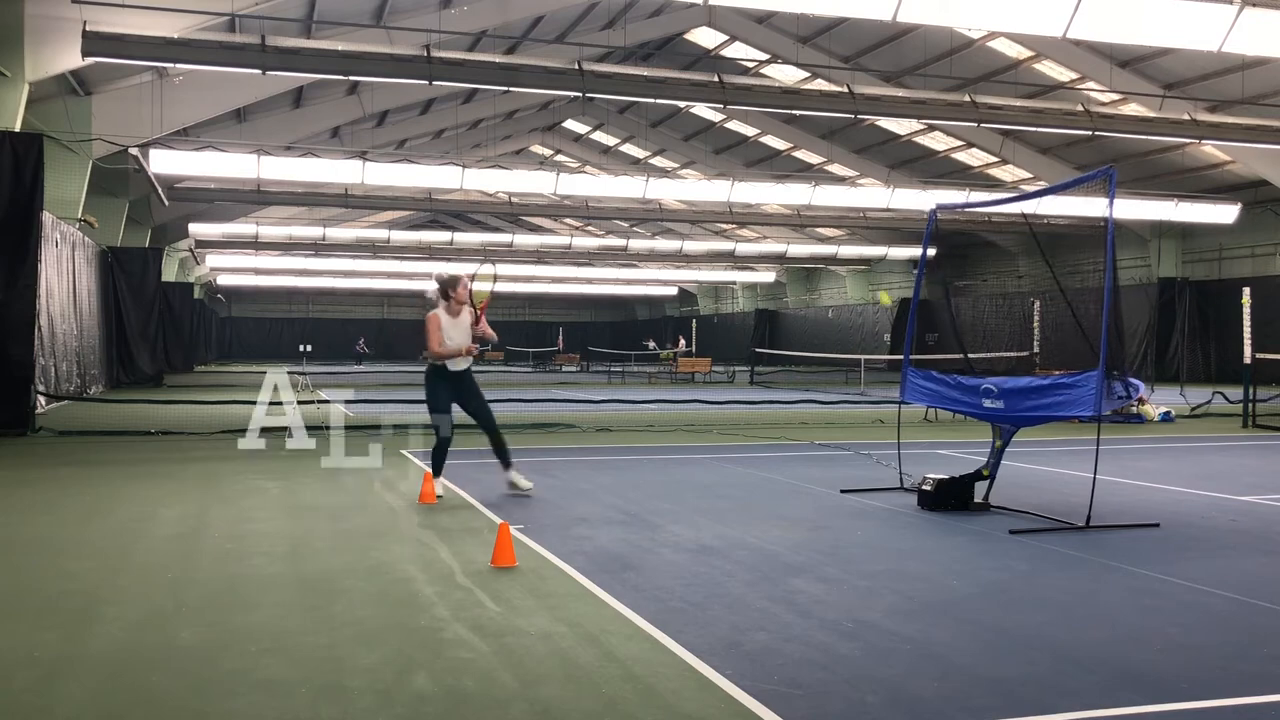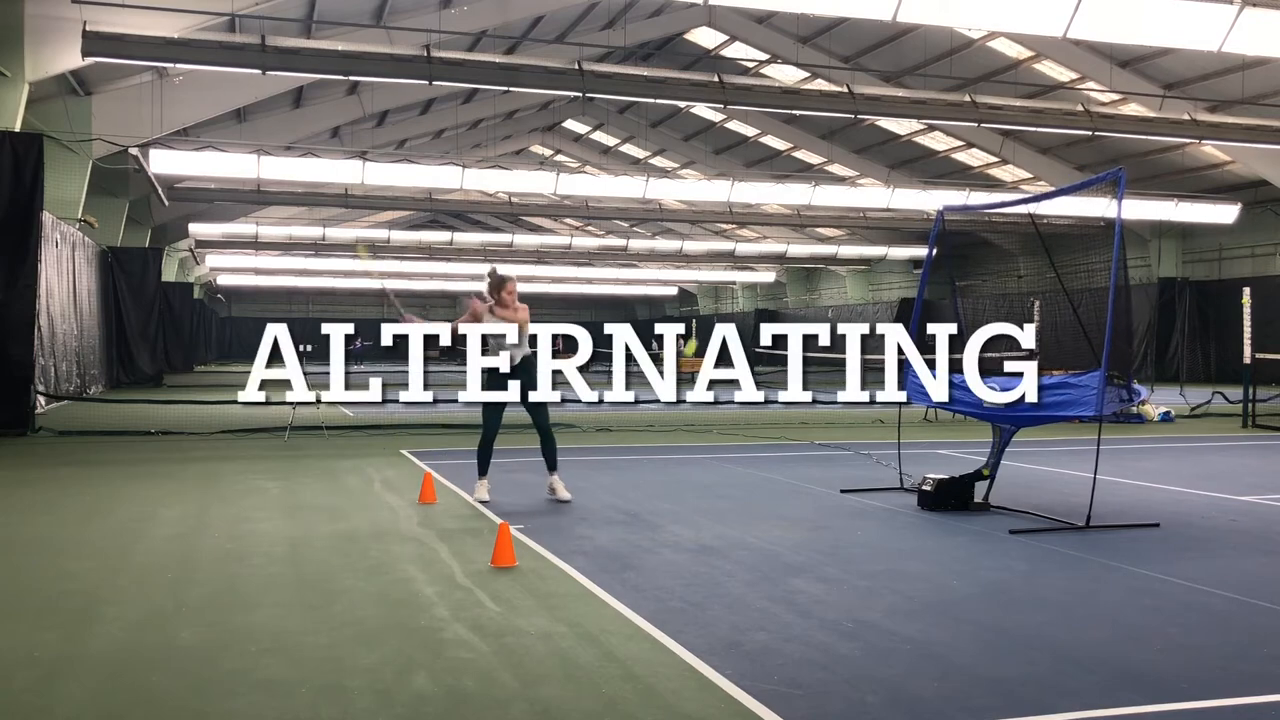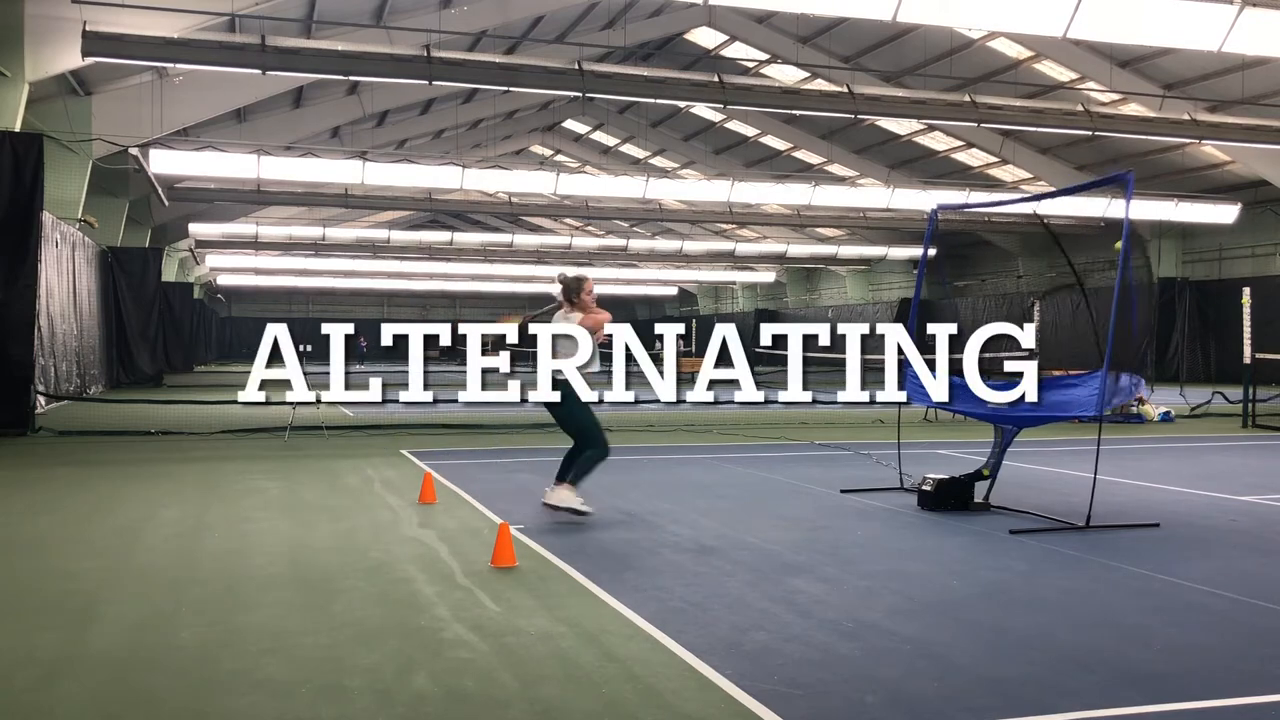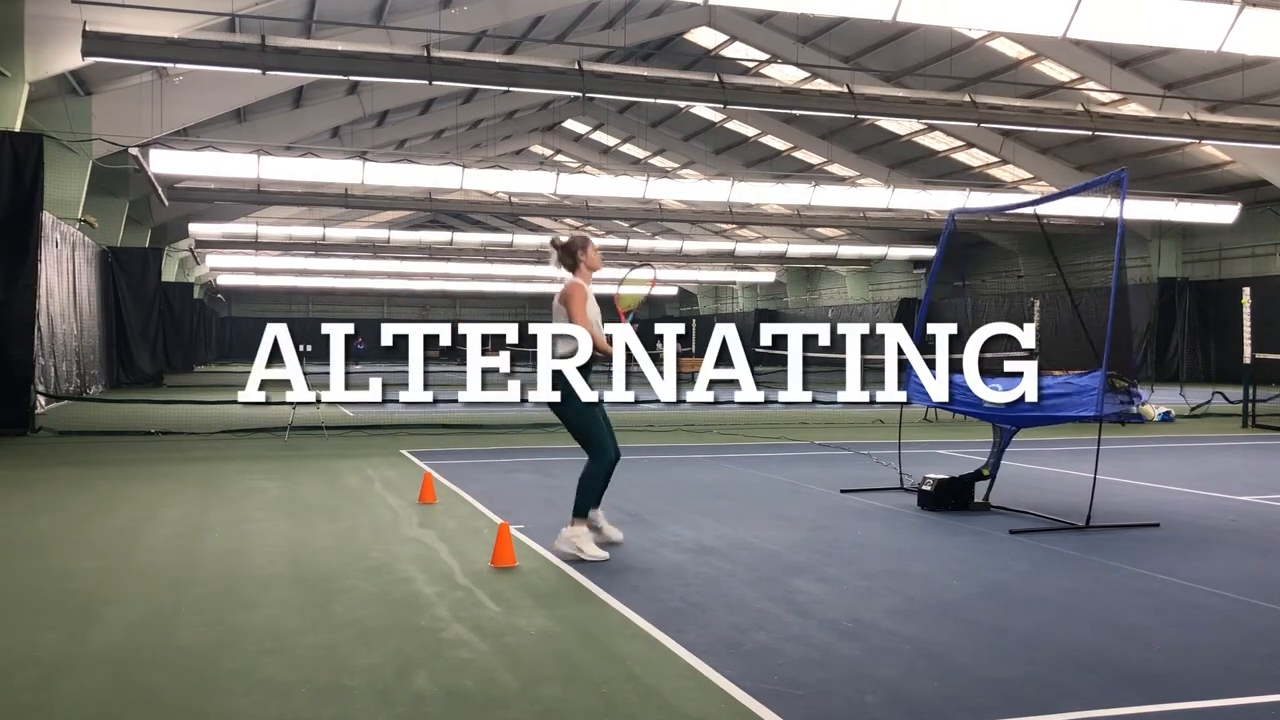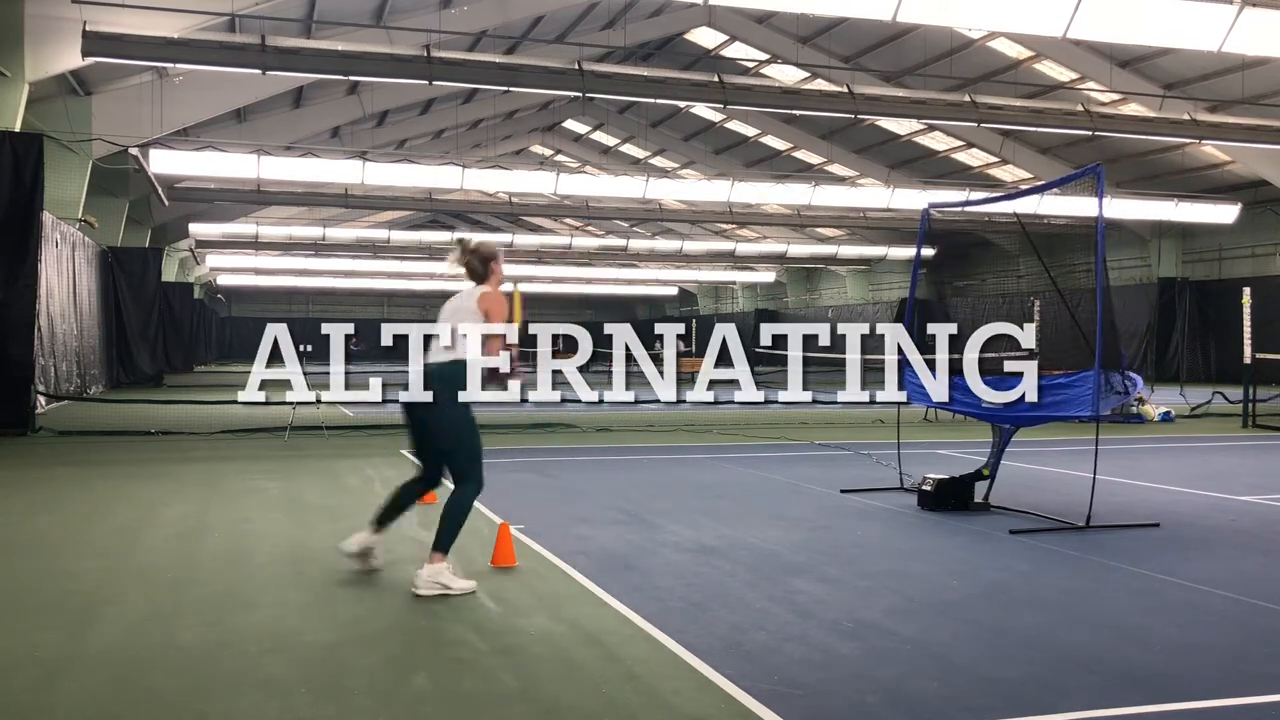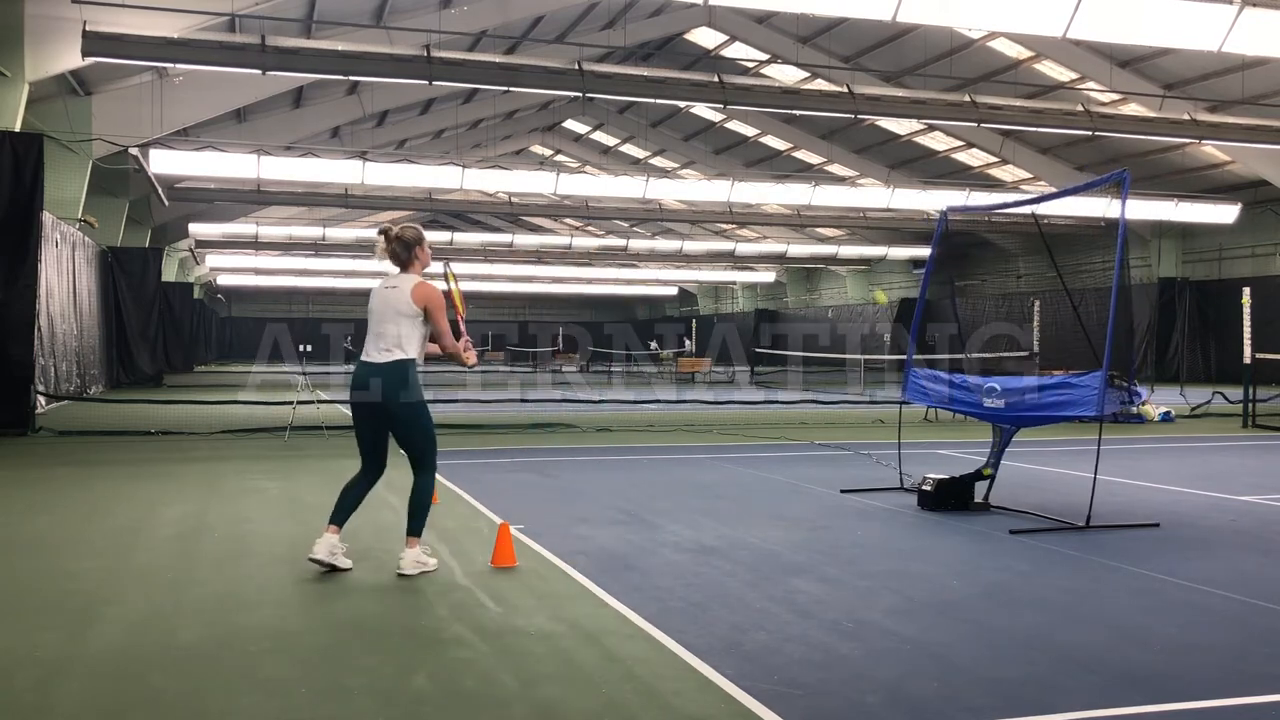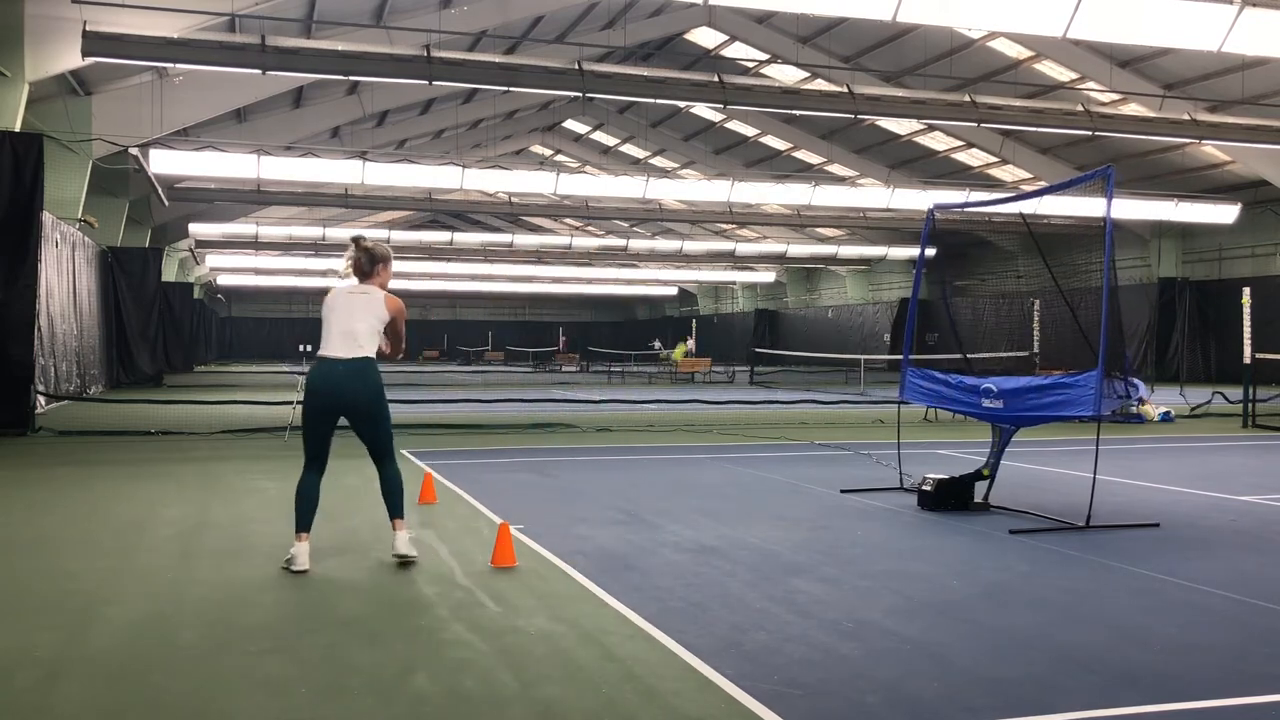
dt=0.7s
person 1, frame 1
left shoulder: (472, 314)
right shoulder: (434, 318)
left elbow: (492, 337)
right elbow: (434, 352)
left wrist: (484, 333)
right wrist: (462, 350)
left hip: (464, 378)
right hip: (438, 380)
left knee: (491, 427)
right knee: (444, 438)
left ankle: (512, 475)
right ankle: (436, 479)
person 1, frame 2
left shoulder: (521, 309)
right shoulder: (480, 312)
left elbow: (519, 322)
right elbow: (451, 329)
left wrist: (490, 309)
right wrist: (417, 323)
left hip: (525, 369)
right hip: (497, 373)
left knee: (544, 427)
right knee: (490, 431)
left ankle: (554, 480)
right ankle: (482, 483)
person 1, frame 3
left shoulder: (561, 317)
right shoulder: (586, 321)
right elbow: (607, 316)
left wrist: (592, 340)
right wrist: (590, 309)
left hip: (557, 391)
right hip: (568, 394)
left knee: (583, 443)
right knee: (599, 447)
left ankle: (559, 488)
right ankle: (563, 491)
person 1, frame 4
left shoulder: (581, 290)
right shoulder: (575, 288)
right elbow: (587, 340)
left wrist: (614, 339)
right wrist: (616, 352)
left hip: (576, 381)
right hip: (566, 382)
left knee: (610, 453)
right knee: (602, 454)
left ankle: (591, 516)
right ankle: (575, 531)
person 1, frame 5
left shoulder: (454, 301)
right shoulder: (494, 298)
right elbow: (492, 357)
left hip: (420, 386)
right hip: (444, 389)
left knee: (431, 475)
right knee: (469, 482)
left ankle: (367, 537)
right ankle: (434, 569)
person 1, frame 6
left shoulder: (379, 290)
right shoulder: (427, 291)
right elbow: (448, 347)
left wrist: (454, 350)
right wrist: (464, 357)
left hip: (365, 379)
right hip: (398, 383)
left knee: (371, 468)
right knee: (425, 469)
left ankle: (328, 541)
right ankle: (413, 553)
person 1, frame 7
left shoulder: (332, 295)
right shoulder: (392, 303)
right elbow: (396, 350)
left hip: (322, 377)
right hip: (363, 380)
left knee: (313, 466)
right knee: (386, 462)
left ankle: (301, 549)
right ankle: (400, 537)
